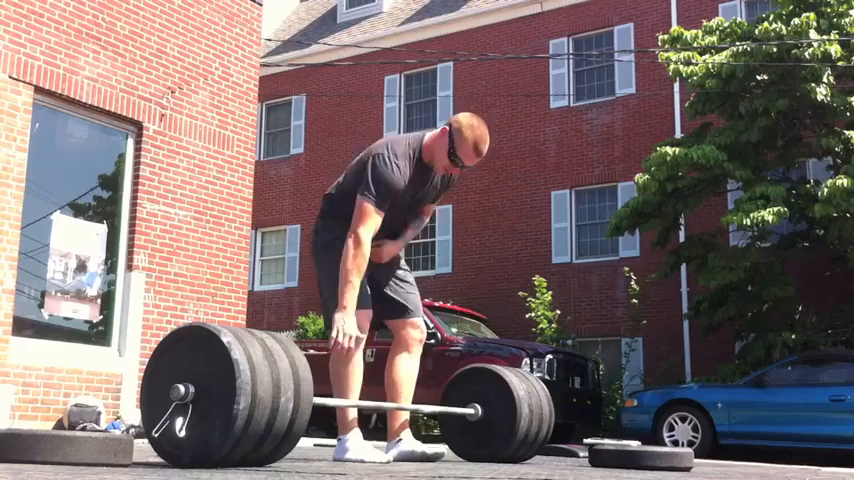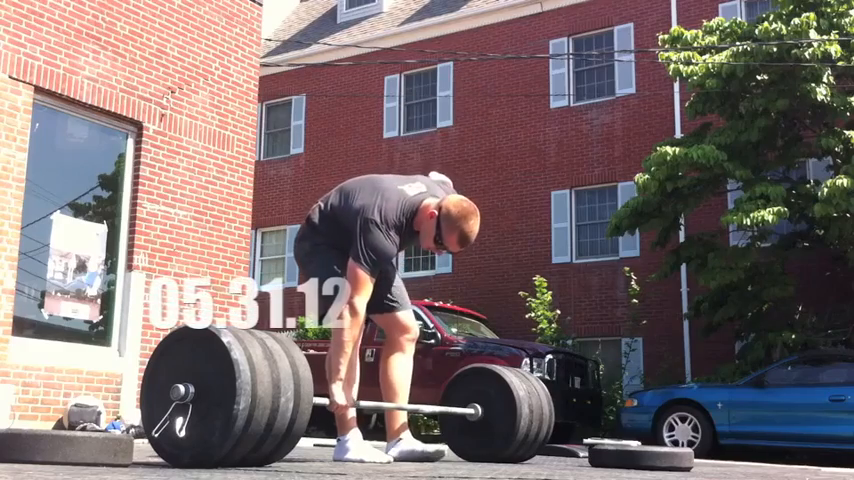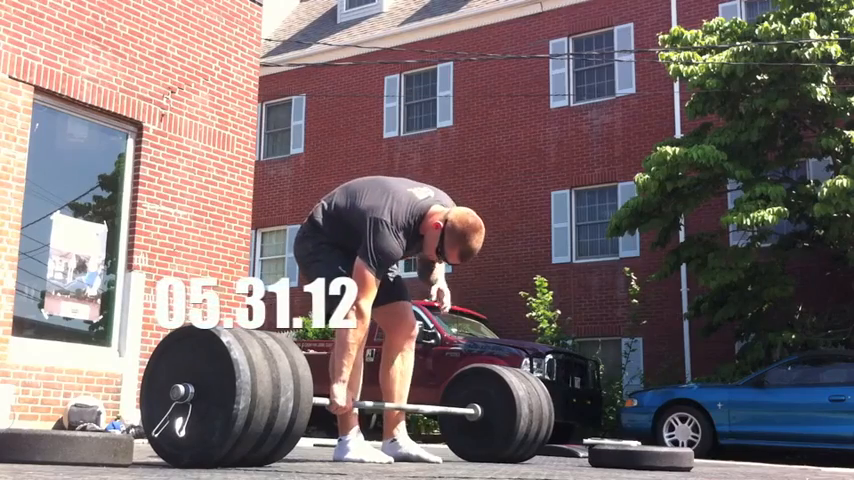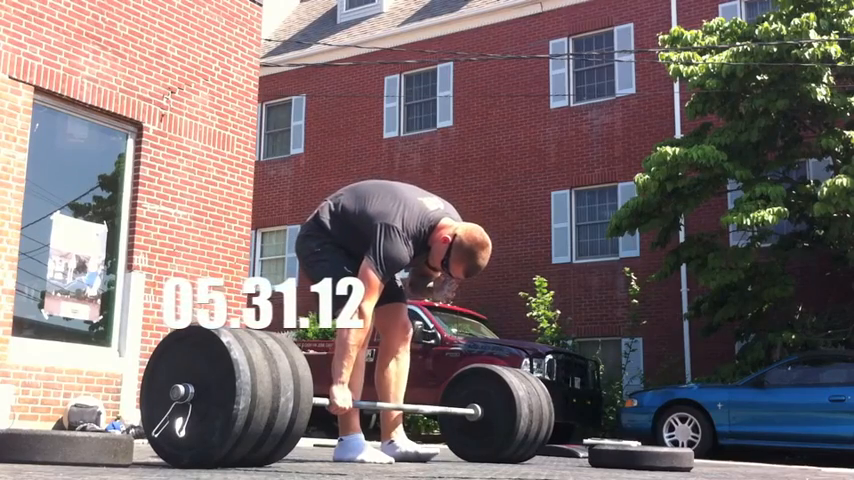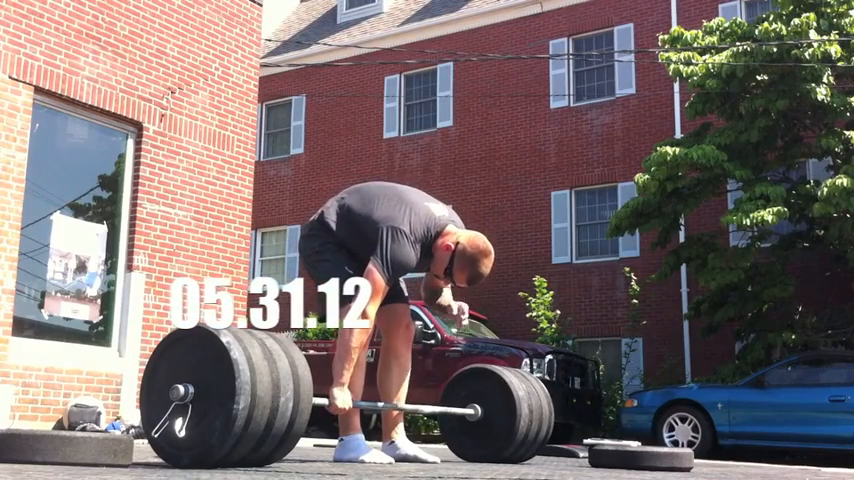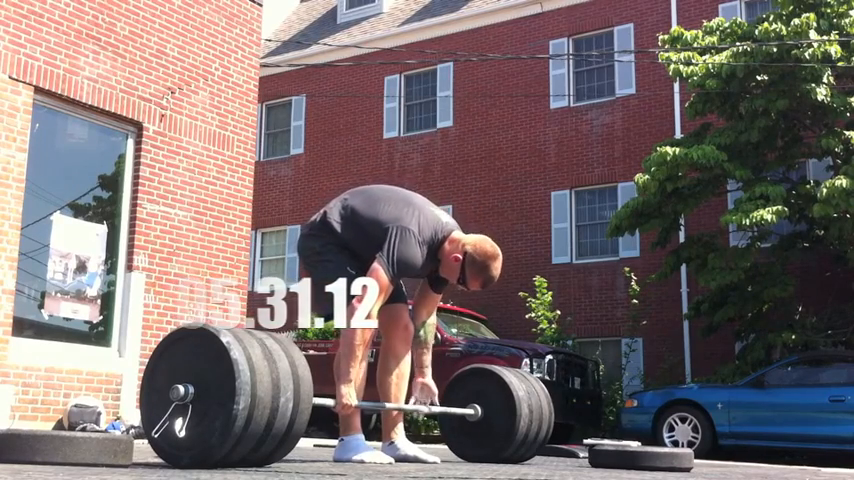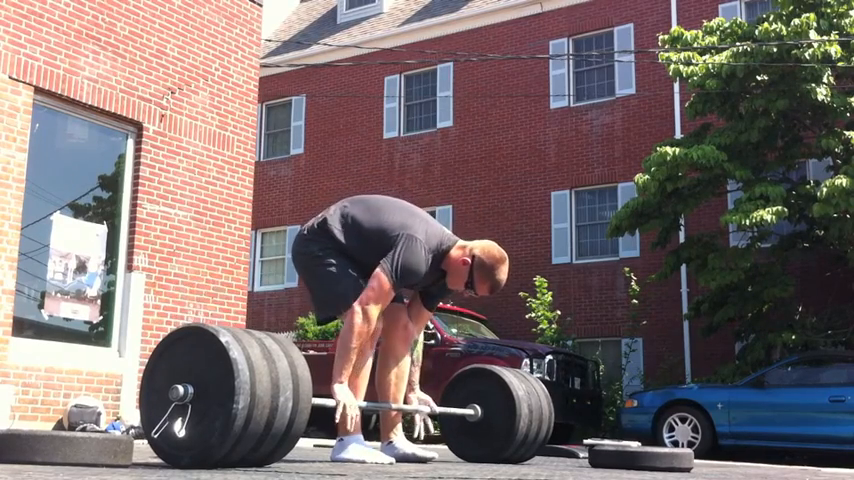
dt=0.5s
person 1, frame 1
left shoulder: (446, 170)
right shoulder: (392, 162)
right elbow: (359, 236)
left wrist: (401, 241)
right wrist: (345, 309)
left hip: (388, 249)
right hip: (340, 237)
left knee: (412, 332)
right knee: (357, 327)
left ankle: (399, 439)
right ankle: (349, 440)
person 1, frame 2
left shoulder: (445, 201)
right shoulder: (381, 228)
right elbow: (354, 306)
right wrist: (338, 382)
left hip: (362, 248)
right hip: (322, 242)
left knee: (406, 331)
right knee: (347, 324)
left ankle: (399, 439)
right ankle: (348, 440)
person 1, frame 3
left shoulder: (450, 215)
right shoulder: (388, 229)
left elbow: (430, 262)
right elbow: (360, 307)
left wrist: (438, 281)
right wrist: (340, 383)
left hip: (362, 247)
right hip: (323, 242)
left knee: (405, 329)
right knee: (352, 322)
left ankle: (395, 438)
right ankle: (349, 441)
person 1, frame 4
left shoulder: (455, 228)
right shoulder: (397, 237)
left elbow: (417, 283)
right elbow: (361, 310)
right wrist: (340, 384)
left hip: (362, 245)
right hip: (324, 240)
left knee: (400, 330)
right knee: (360, 325)
left ankle: (393, 439)
right ankle: (349, 441)
person 1, frame 5
left shoulder: (458, 237)
right shoulder: (402, 241)
left elbow: (431, 292)
right elbow: (363, 313)
left wrist: (449, 304)
right wrist: (340, 385)
left hip: (365, 246)
right hip: (327, 240)
left knee: (402, 331)
right knee: (360, 322)
left ankle: (394, 440)
right ankle: (350, 441)
person 1, frame 6
left shoulder: (449, 247)
right shoulder: (411, 245)
left elbow: (423, 315)
right elbow: (363, 308)
left wrist: (423, 374)
right wrist: (346, 384)
left hip: (364, 249)
right hip: (326, 241)
left knee: (401, 330)
right knee: (364, 325)
left ankle: (394, 441)
right ankle: (350, 441)
person 1, frame 7
left shoulder: (443, 270)
right shoulder: (416, 252)
left elbow: (413, 331)
right elbow: (364, 312)
left wrist: (413, 390)
right wrist: (339, 383)
left hip: (357, 253)
right hip: (321, 245)
left knee: (400, 330)
right knee: (370, 327)
left ankle: (392, 440)
right ankle: (348, 441)
